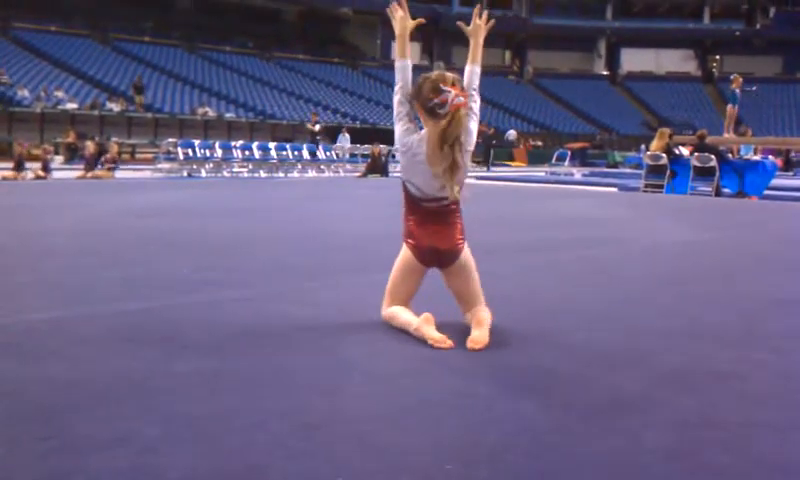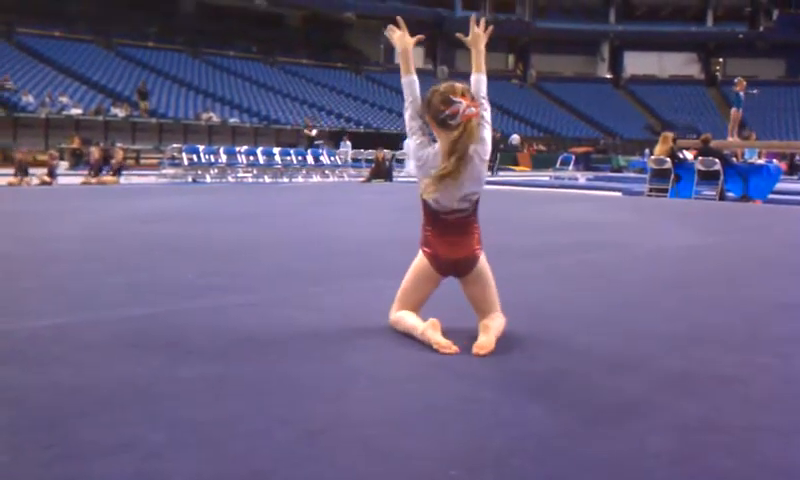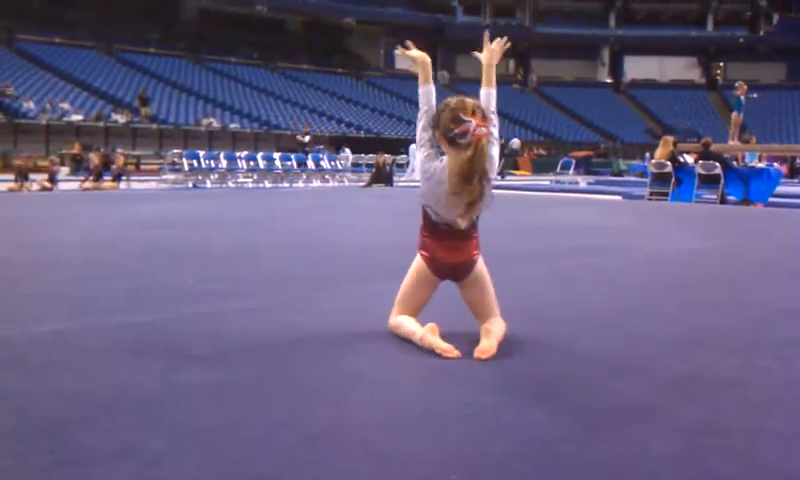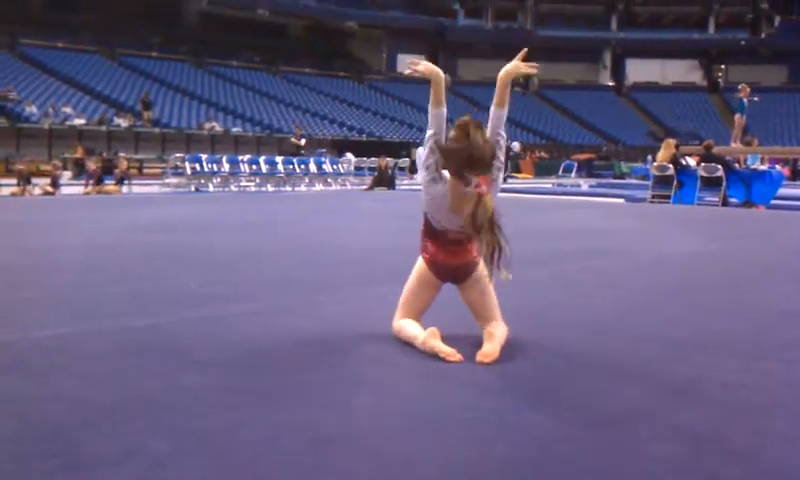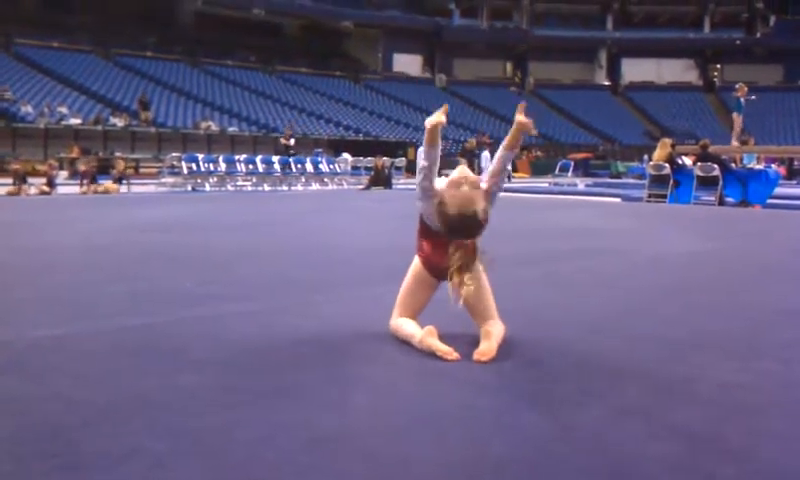
dt=0.2s
person 1, frame 1
left shoulder: (408, 142)
right shoulder: (464, 140)
left elbow: (401, 91)
right elbow: (472, 92)
left wrist: (402, 35)
right wrist: (476, 41)
left hip: (417, 240)
right hip: (453, 239)
left knee: (391, 309)
right knee: (478, 308)
left ankle: (418, 323)
right ankle: (478, 322)
person 1, frame 2
left shoulder: (423, 155)
right shoulder: (480, 152)
left elbow: (410, 106)
right elbow: (481, 101)
left wrist: (404, 53)
right wrist: (477, 50)
left hip: (434, 249)
right hip: (470, 249)
left knee: (399, 313)
right knee: (495, 316)
left ankle: (424, 328)
right ankle: (489, 329)
person 1, frame 3
left shoulder: (430, 168)
right shoulder: (487, 166)
left elbow: (425, 116)
right elbow: (490, 115)
left wrist: (424, 66)
right wrist: (489, 65)
left hip: (432, 255)
right hip: (468, 256)
left knee: (398, 318)
right knee: (495, 321)
left ankle: (425, 335)
right ankle: (490, 333)
person 1, frame 4
left shoulder: (433, 185)
right shoulder: (490, 184)
left elbow: (434, 133)
right elbow: (497, 133)
left wrist: (436, 81)
right wrist: (504, 80)
left hip: (434, 258)
right hip: (468, 259)
left knee: (401, 322)
right knee: (495, 324)
left ankle: (425, 338)
right ankle: (493, 336)
person 1, frame 5
left shoulder: (430, 199)
right shoulder: (484, 198)
left wrist: (431, 131)
right wrist: (517, 130)
left hip: (431, 255)
right hip: (464, 259)
left knee: (400, 320)
right knee: (493, 322)
left ankle: (422, 335)
right ankle: (490, 335)
